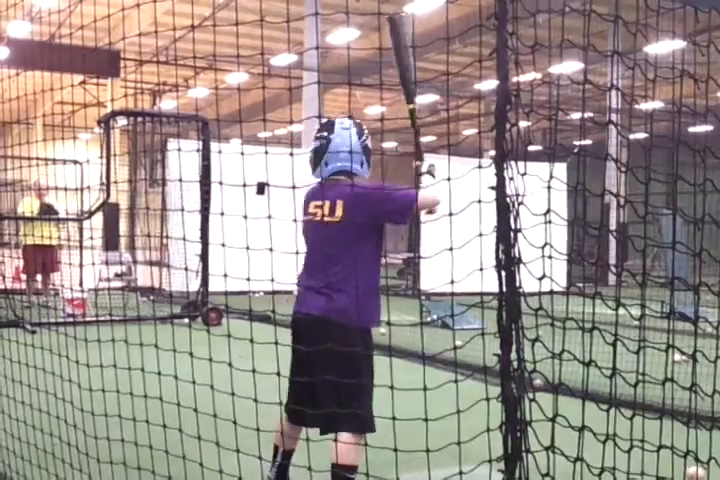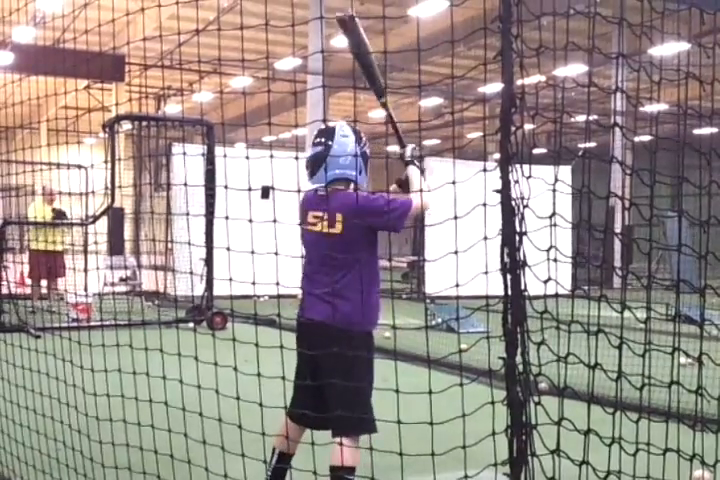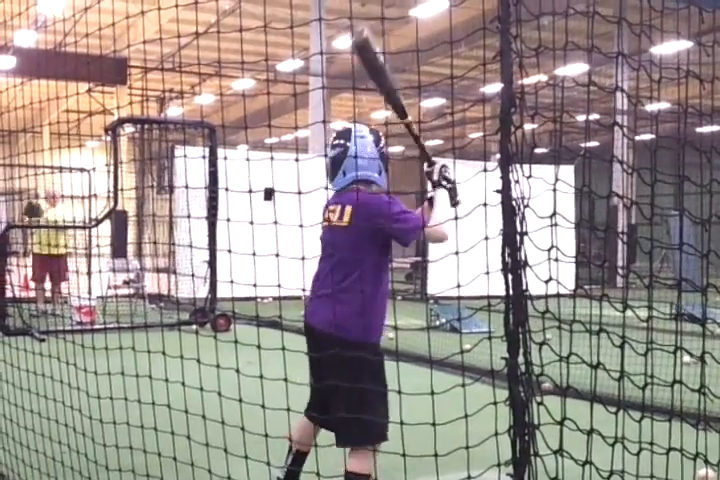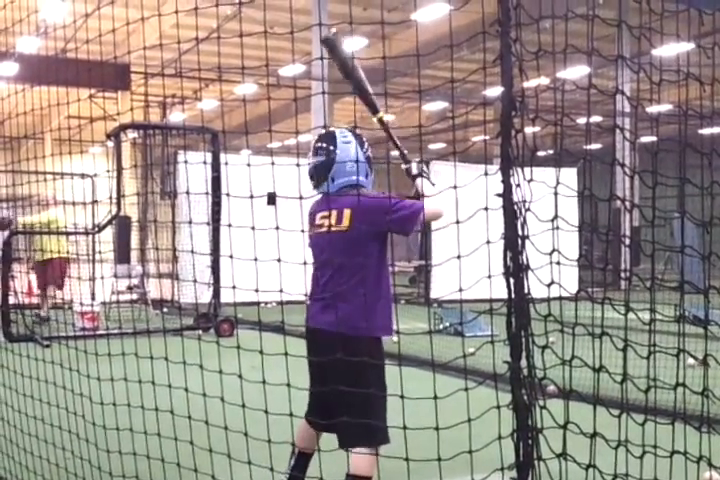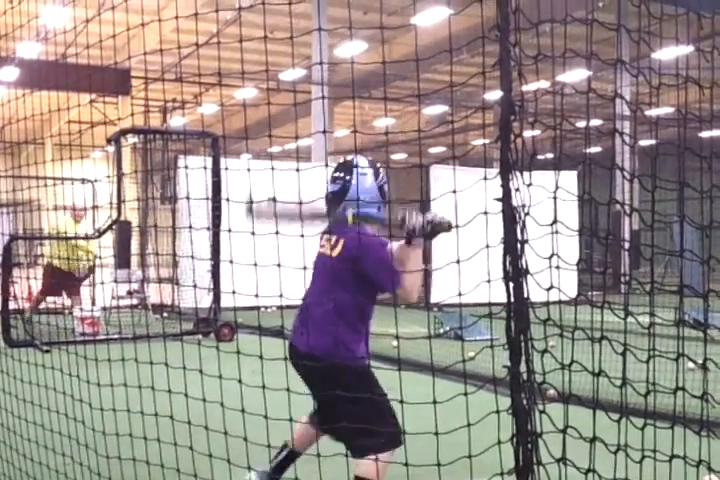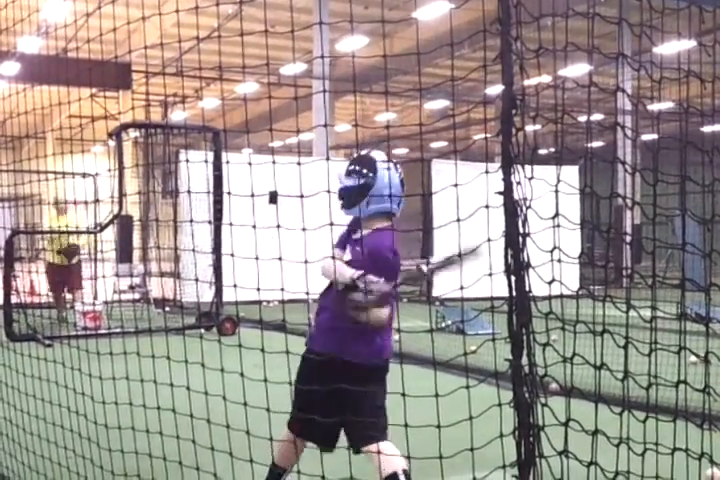
dt=0.7s
person 1, frame 1
left shoulder: (313, 197)
right shoulder: (365, 195)
right elbow: (432, 201)
left wrist: (403, 202)
left hip: (307, 314)
right hip: (345, 320)
left knee: (298, 405)
right knee: (351, 419)
person 1, frame 2
left shoulder: (309, 202)
right shoulder: (361, 205)
right elbow: (421, 203)
left wrist: (390, 193)
right wrist: (413, 168)
left hip: (311, 321)
right hip: (348, 327)
left knee: (301, 409)
right knee: (349, 423)
person 1, frame 3
left shoulder: (337, 204)
right shoulder: (375, 204)
left elbow: (405, 222)
right elbow: (438, 232)
left wrist: (432, 199)
left hip: (320, 322)
right hip: (352, 330)
left knee: (320, 408)
right knee: (367, 429)
person 1, frame 4
left shoulder: (319, 211)
right shoulder: (370, 206)
right elbow: (435, 210)
left wrist: (409, 196)
right wrist: (420, 179)
left hip: (320, 328)
right hip: (356, 333)
left knee: (319, 412)
right knee: (366, 432)
person 1, frame 5
left shoulder: (333, 231)
right shoulder: (369, 243)
left elbow: (388, 253)
right elbow: (409, 293)
left wrist: (419, 234)
right wrist: (416, 241)
left hip: (303, 346)
right hip: (337, 355)
left knee: (327, 415)
right knee: (379, 443)
person 1, frame 6
left shoulder: (380, 248)
right shoulder: (358, 228)
left elbow: (379, 319)
right elbow: (329, 267)
left wrist: (368, 302)
right wrist: (355, 277)
left hip: (358, 357)
left knee: (299, 429)
right knee: (375, 439)
person 2, frame 1
left shoulder: (50, 203)
right shoulder: (26, 202)
right elbow: (22, 217)
left wrist: (54, 215)
right wrist: (38, 214)
left hip: (50, 243)
right hip: (32, 243)
left knee: (47, 272)
right knee: (31, 273)
left ankle: (46, 299)
right ankle: (30, 299)
person 2, frame 2
left shoulder: (58, 208)
right shoulder: (35, 206)
right elbow: (33, 223)
left wrist: (63, 220)
right wrist: (50, 220)
left hip: (56, 248)
right hip: (38, 247)
left knee: (53, 277)
right knee: (36, 277)
right ankle: (35, 304)
person 2, frame 3
left shoulder: (62, 211)
left elbow: (57, 221)
left wrist: (43, 214)
left hip: (57, 251)
right hip: (39, 250)
left knee: (56, 281)
right knee: (39, 280)
left ankle: (56, 308)
right ankle: (40, 308)
person 2, frame 4
left shoulder: (56, 214)
right shoulder: (43, 218)
left elbow: (35, 220)
right elbow: (36, 240)
left wrist: (20, 221)
right wrist: (33, 259)
left hip: (56, 257)
right hip: (41, 257)
left knee: (51, 284)
right knee: (42, 287)
left ankle: (44, 313)
right ankle: (44, 314)
person 2, frame 5
right shoulder: (64, 223)
left elbow: (91, 248)
right elbow: (73, 240)
left wrist: (87, 265)
right wrist: (91, 250)
left hip: (74, 268)
right hip: (56, 265)
left knee: (75, 295)
right knee: (44, 292)
left ankle: (79, 325)
right ankle: (30, 313)
person 2, frame 6
right shoulder: (49, 218)
left wrist: (76, 244)
right wrist: (62, 231)
left hip: (72, 260)
right hip: (54, 261)
left knee: (76, 289)
right knee: (57, 291)
right ankle: (61, 314)
